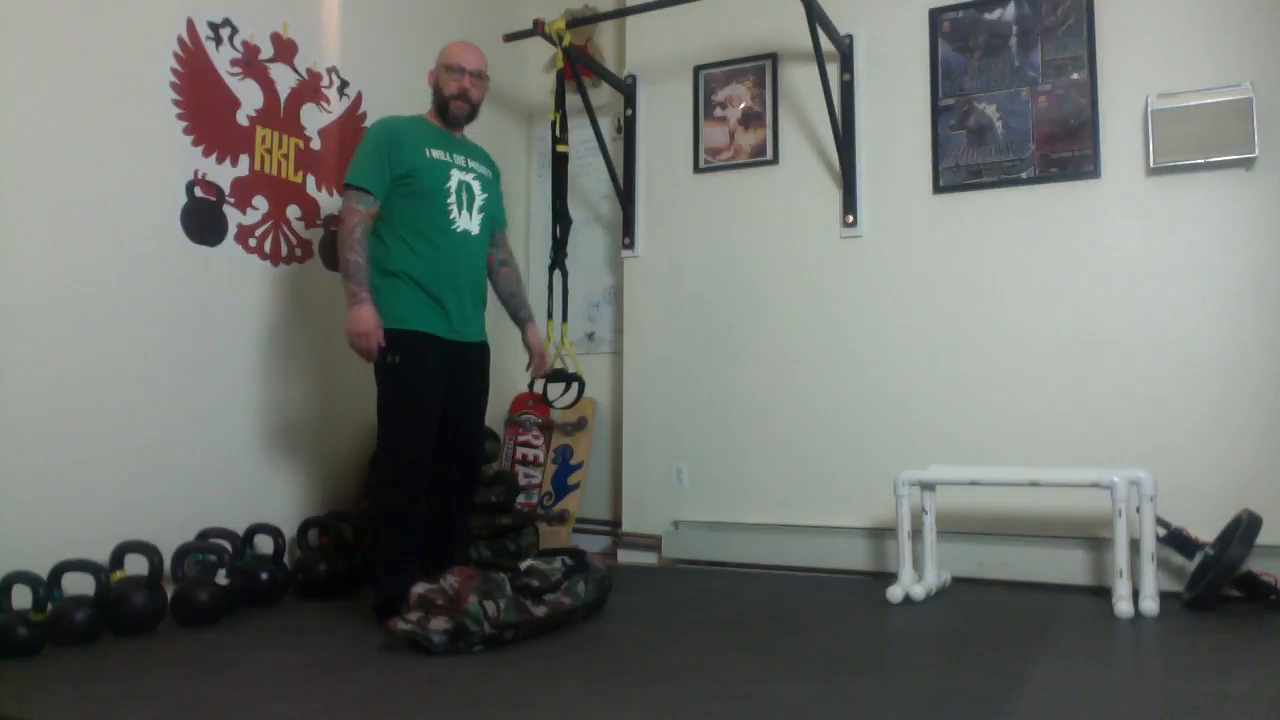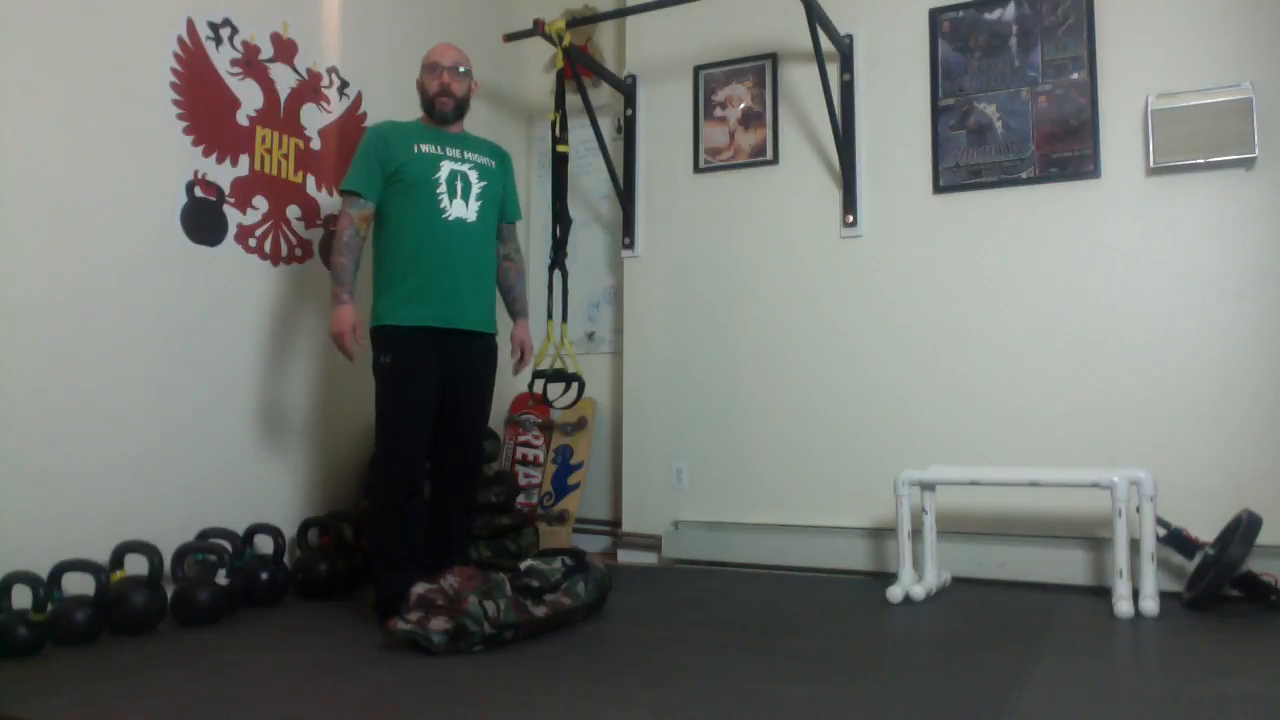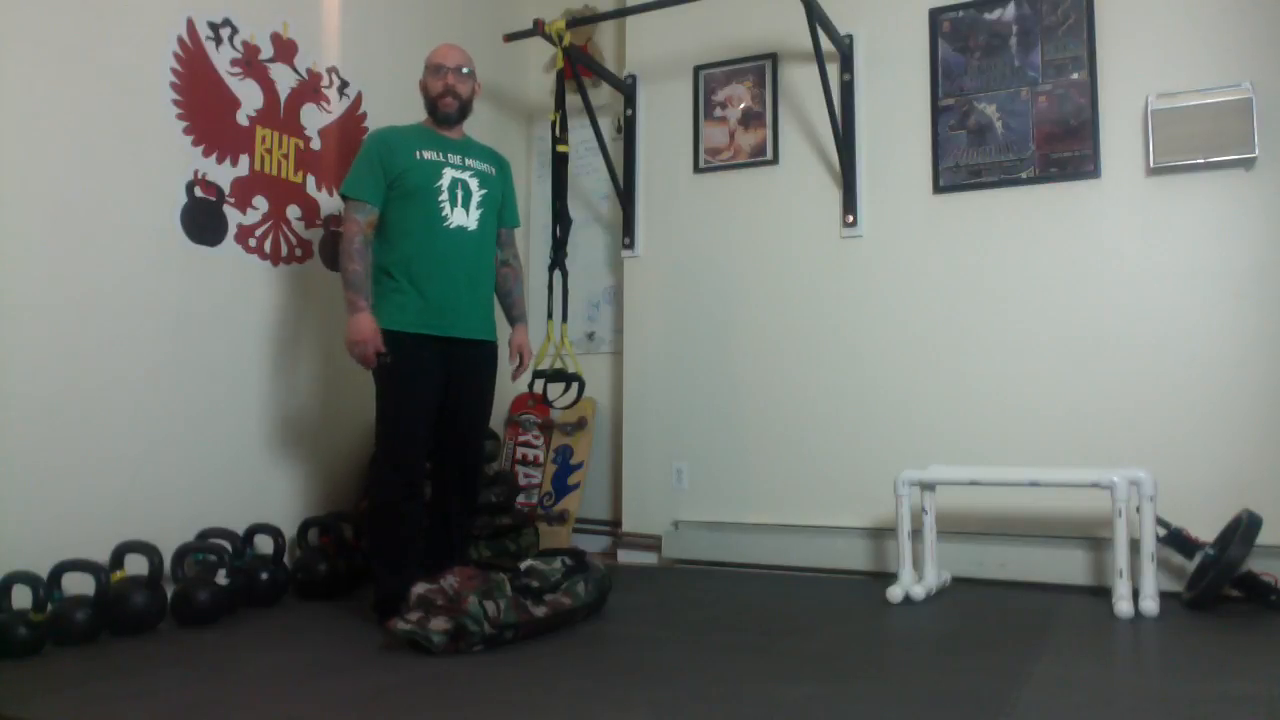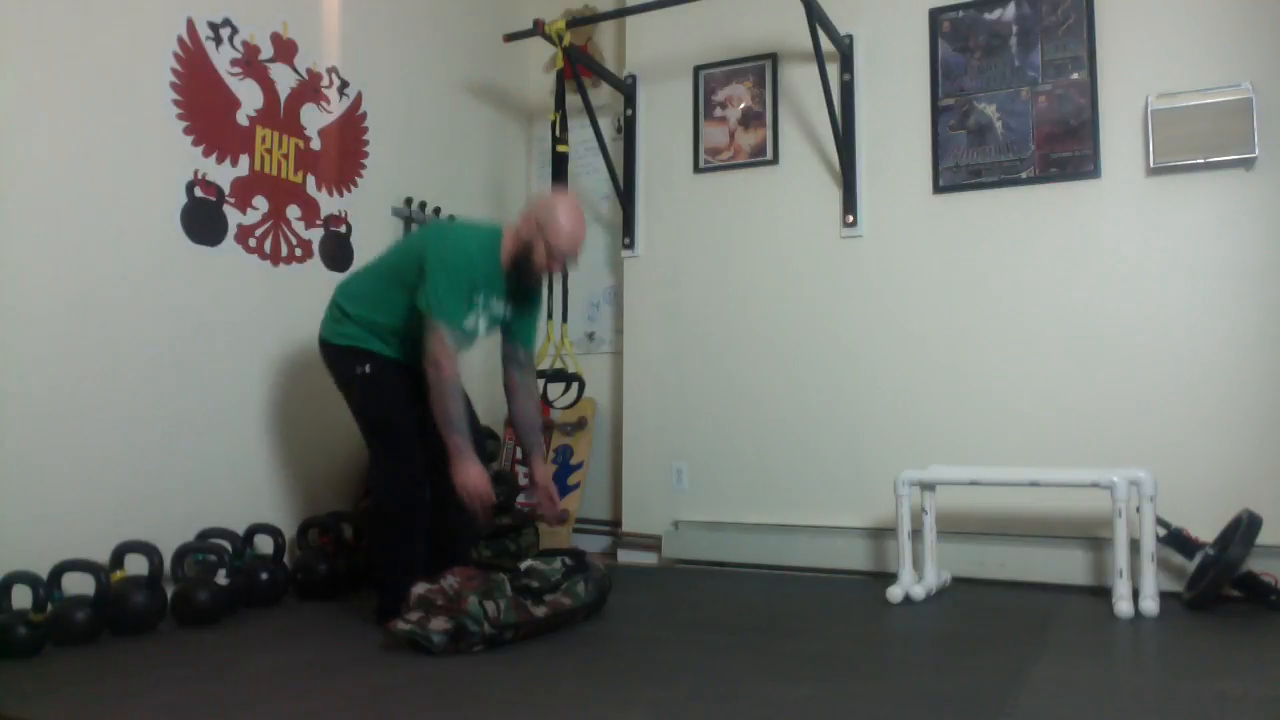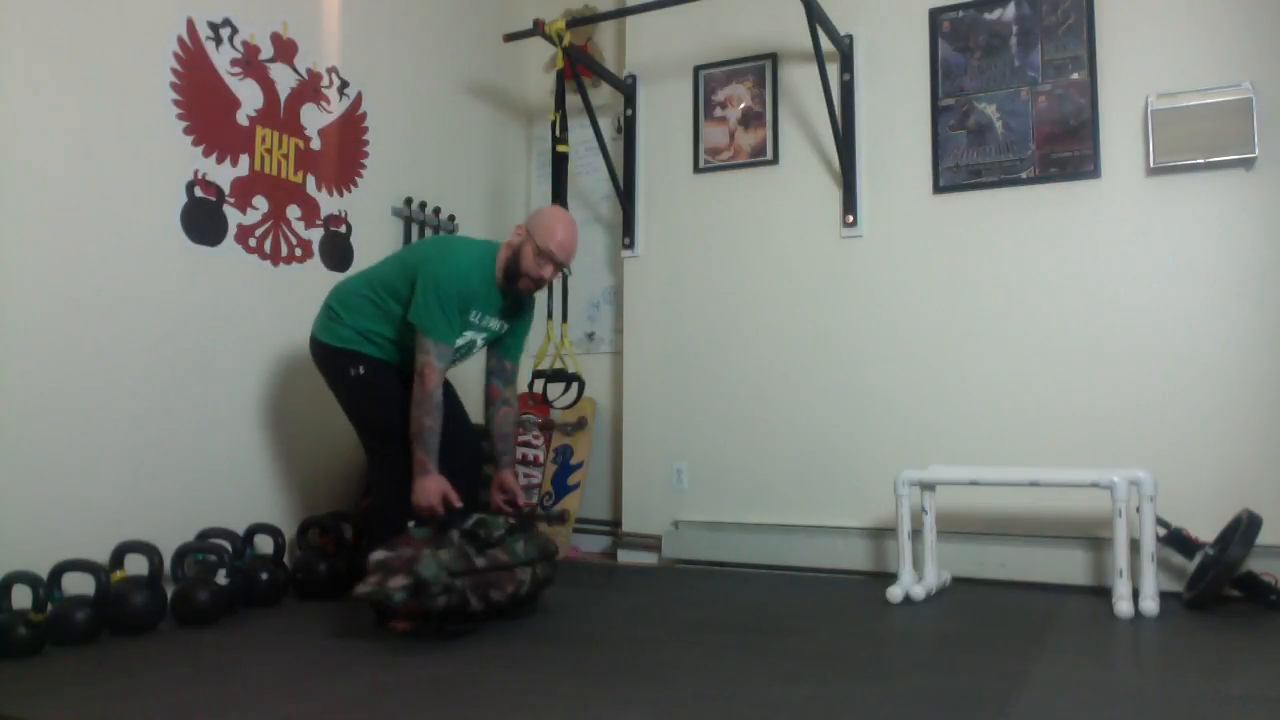
dt=1s
person 1, frame 1
left shoulder: (484, 164)
right shoulder: (392, 136)
left elbow: (498, 251)
right elbow: (355, 218)
left wrist: (527, 323)
right wrist: (359, 301)
left hip: (469, 337)
right hip: (408, 331)
left knee: (461, 465)
right knee: (405, 468)
right ankle: (397, 599)
person 1, frame 2
left shoulder: (495, 158)
right shoulder: (387, 140)
left elbow: (507, 244)
right elbow: (353, 221)
left wrist: (521, 316)
right wrist: (342, 298)
left hip: (475, 331)
right hip: (406, 326)
left knee: (461, 462)
right knee: (402, 463)
right ankle: (397, 597)
person 1, frame 3
left shoulder: (494, 164)
right shoulder: (390, 145)
left elbow: (505, 251)
right elbow: (357, 229)
left wrist: (519, 322)
right wrist: (359, 308)
left hip: (476, 337)
right hip: (408, 332)
left knee: (462, 465)
right knee: (401, 466)
right ankle: (396, 597)
person 1, frame 4
left shoulder: (525, 284)
right shoulder: (460, 252)
left elbow: (521, 375)
right elbow: (441, 359)
left wrist: (537, 461)
right wrist: (462, 456)
left hip: (408, 350)
right hip: (358, 340)
left knee: (459, 454)
right knee: (406, 463)
right ankle: (398, 604)
person 1, frame 5
left shoulder: (520, 304)
right shoulder: (456, 269)
left elbow: (502, 387)
right elbow: (429, 378)
left wrist: (505, 468)
right wrist: (426, 472)
left hip: (404, 352)
right hip: (350, 341)
left knee: (463, 454)
right knee: (400, 464)
